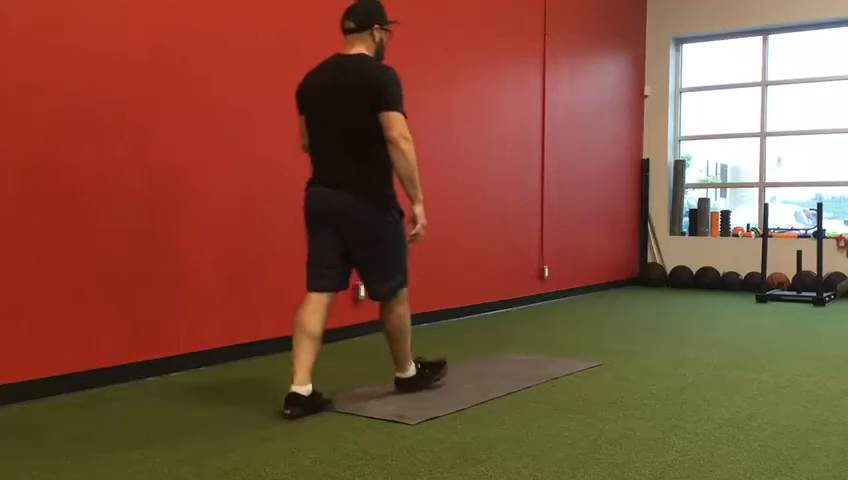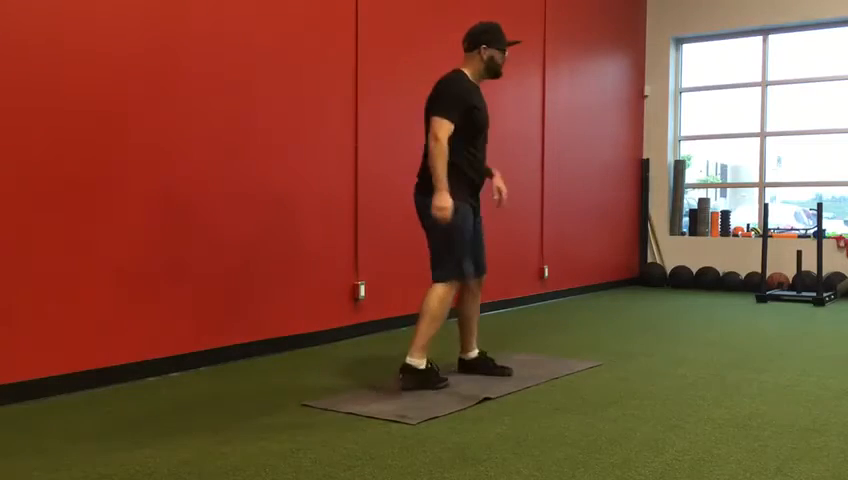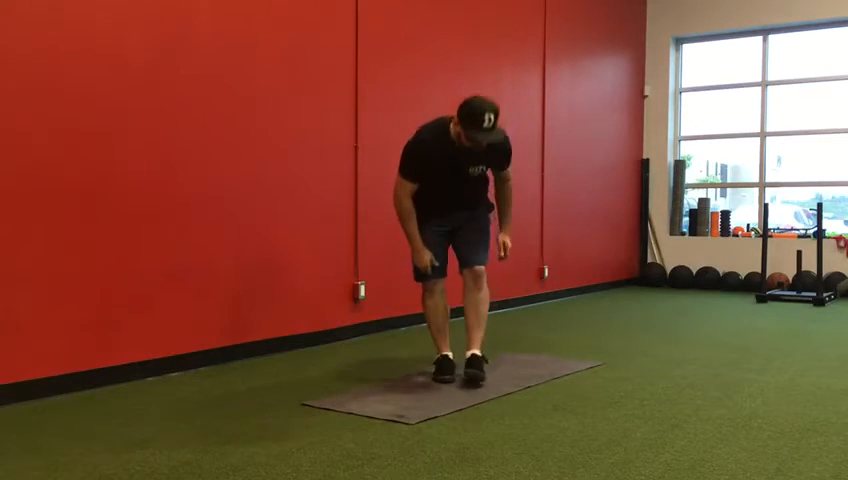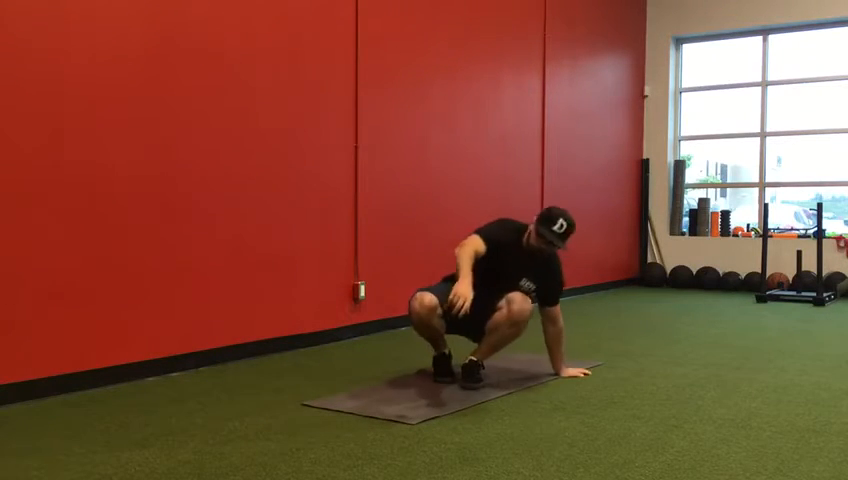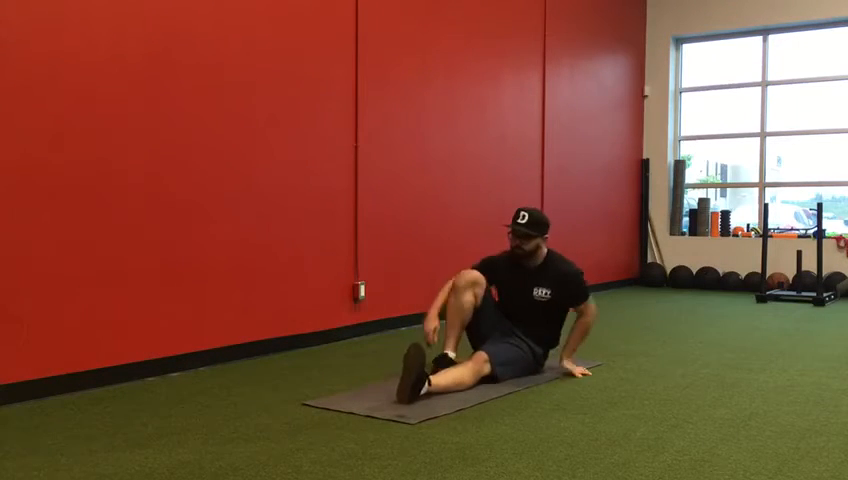
dt=1s
person 1, frame 1
left shoulder: (312, 80)
right shoulder: (381, 76)
left elbow: (306, 142)
right elbow: (397, 140)
right wrist: (417, 201)
left hip: (321, 196)
right hip: (370, 201)
left knee: (319, 291)
right knee: (392, 291)
left ankle: (300, 390)
right ankle: (406, 372)
person 1, frame 2
left shoulder: (468, 90)
right shoulder: (456, 88)
right elbow: (438, 140)
left wrist: (493, 174)
right wrist: (441, 191)
left hip: (464, 197)
right hip: (446, 199)
left knee: (472, 277)
right knee: (449, 279)
left ankle: (470, 356)
right ankle: (415, 363)
person 1, frame 3
left shoulder: (498, 143)
right shoulder: (425, 141)
left elbow: (503, 182)
right elbow: (402, 195)
left wrist: (504, 229)
right wrist: (418, 247)
left hip: (473, 210)
right hip: (430, 213)
left knee: (476, 274)
right knee: (432, 282)
left ankle: (474, 354)
right ankle: (444, 356)
person 1, frame 4
left shoulder: (550, 267)
right shoulder: (504, 231)
left elbow: (552, 319)
right elbow: (465, 248)
left wrist: (560, 368)
right wrist: (465, 281)
left hip: (493, 315)
left knee: (520, 306)
right knee: (421, 304)
left ankle: (475, 362)
right ankle: (442, 355)
person 1, frame 5
left shoulder: (564, 273)
right shoulder: (500, 263)
left elbow: (588, 313)
right elbow: (456, 283)
left wrist: (567, 358)
right wrist: (433, 314)
left hip: (529, 345)
left knee: (481, 362)
right knee: (470, 278)
left ankle: (424, 384)
right ankle: (448, 357)
